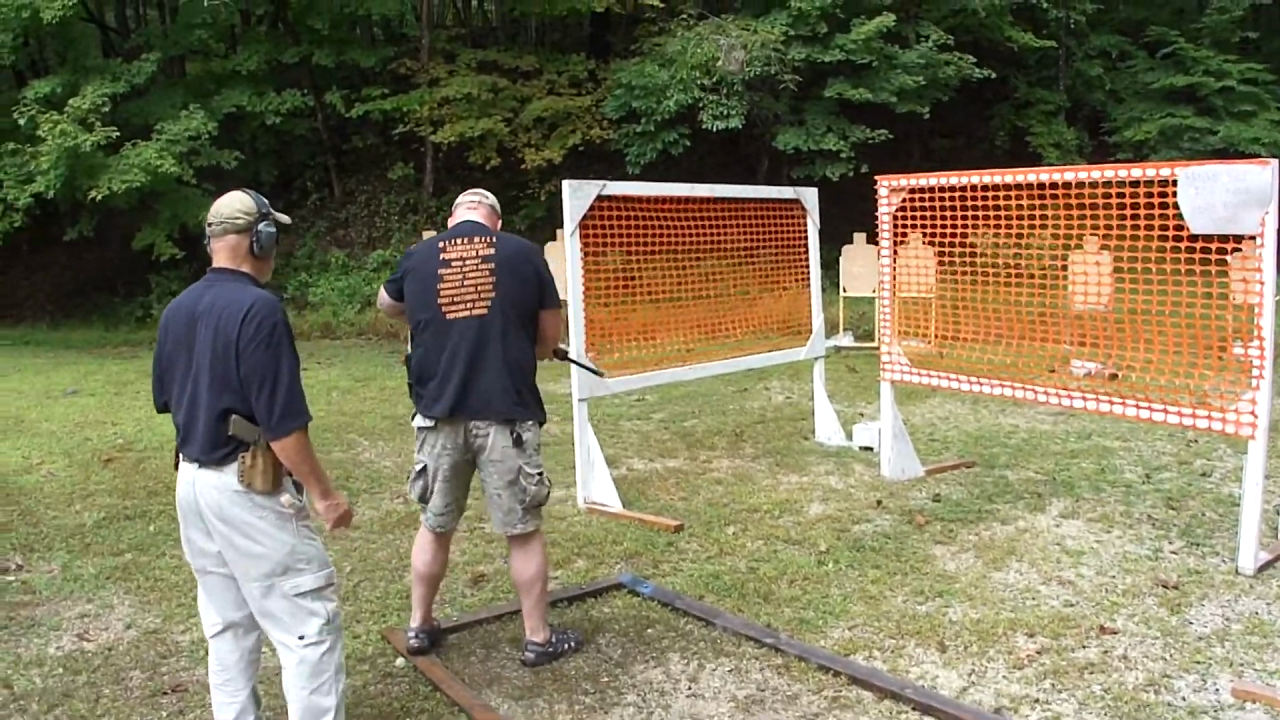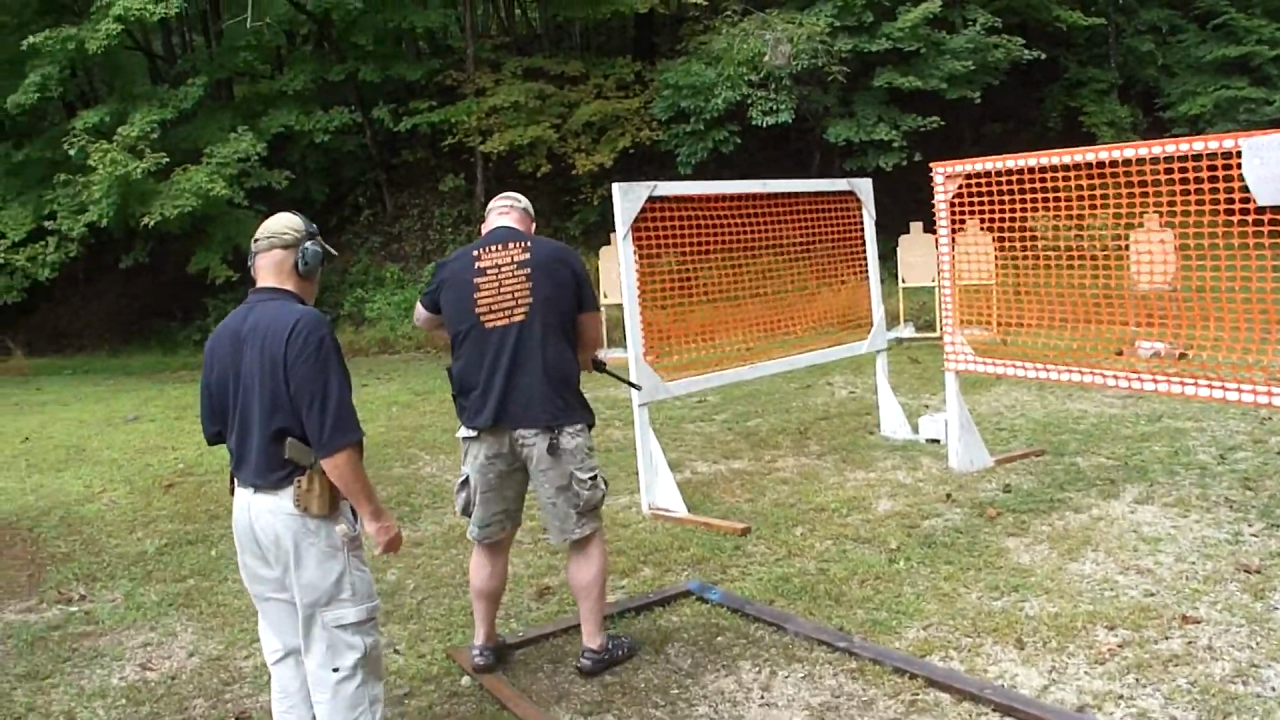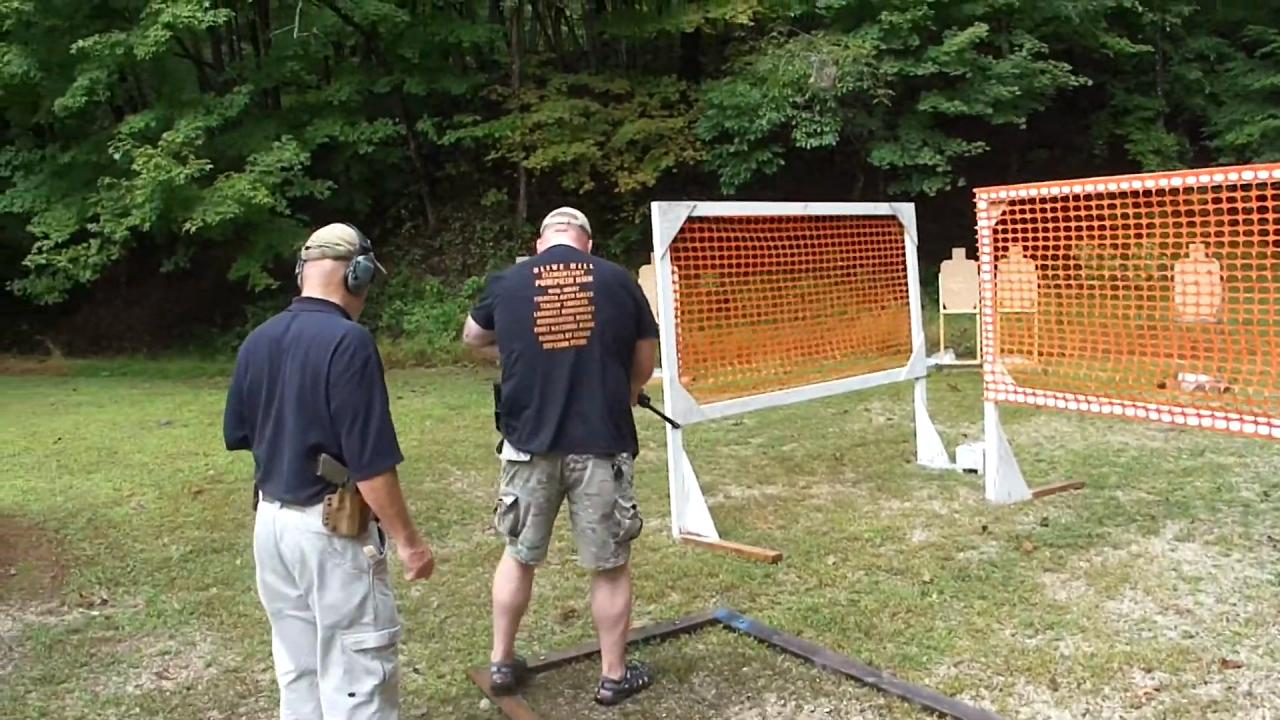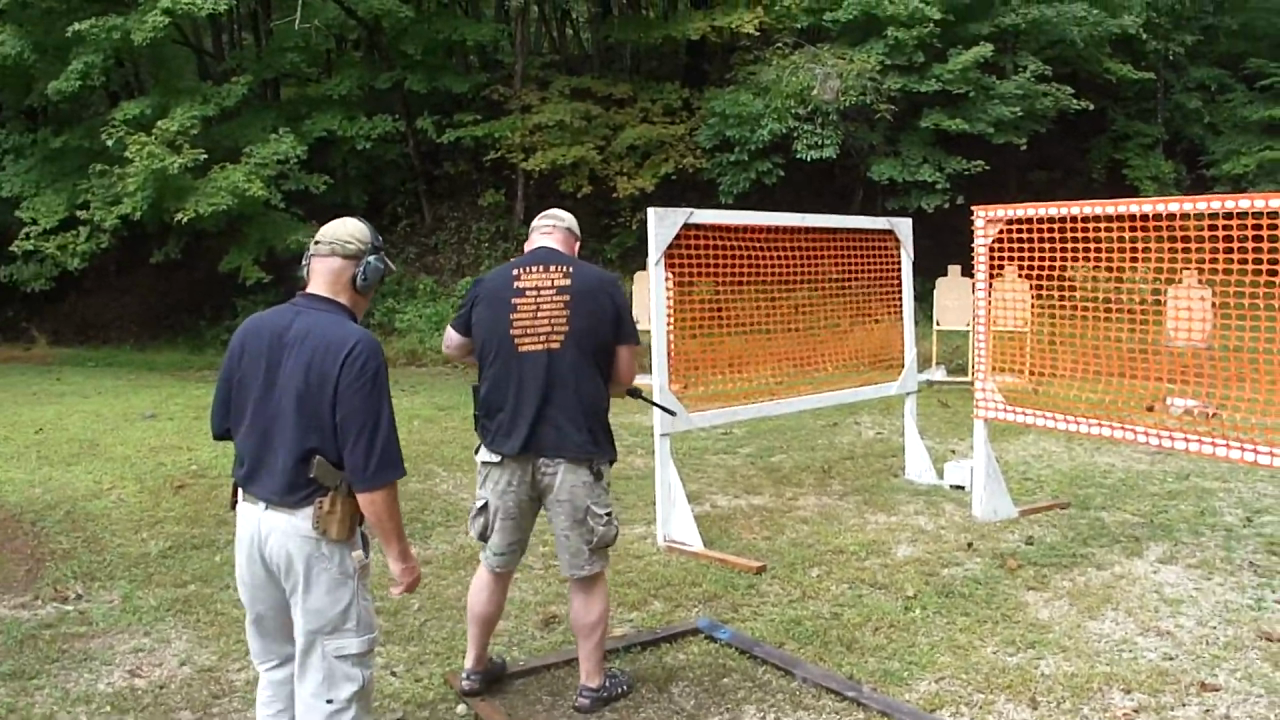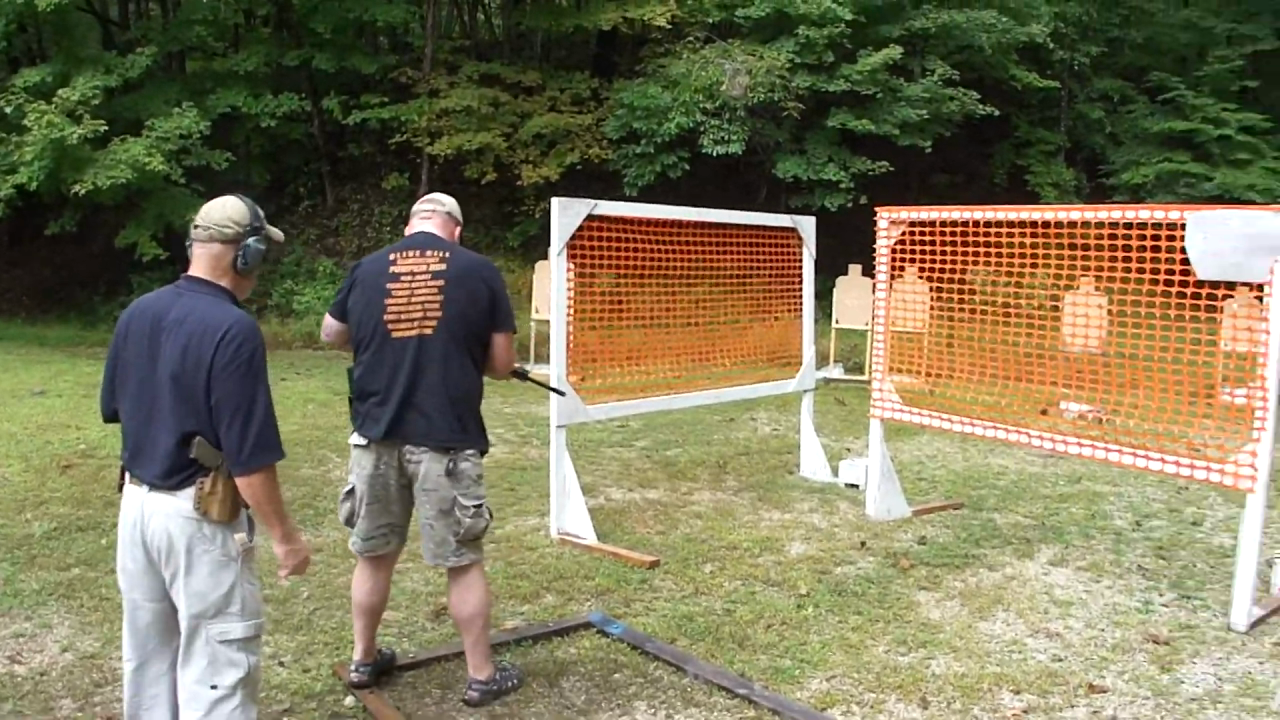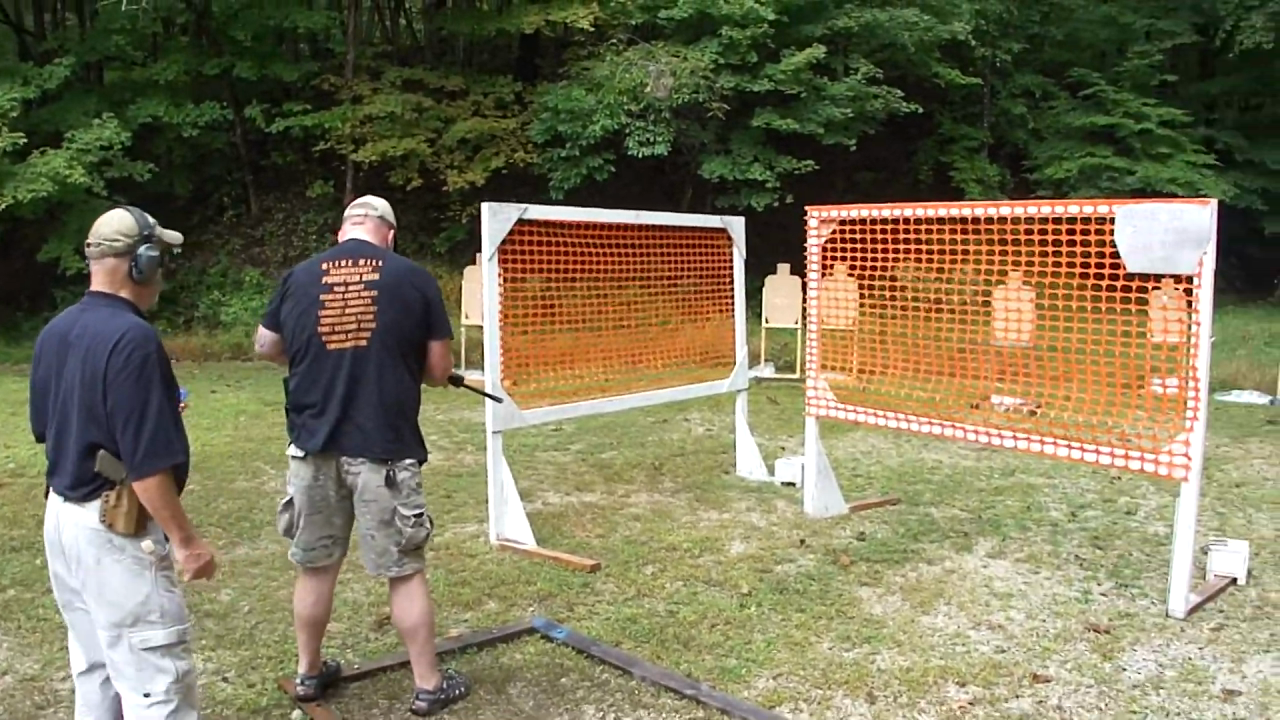
dt=0.3s
person 1, frame 1
left shoulder: (176, 310)
right shoulder: (258, 308)
left elbow: (166, 399)
right elbow: (283, 423)
right wrist: (323, 491)
left hip: (192, 481)
right hip: (250, 488)
left knee: (227, 624)
right knee: (309, 621)
person 1, frame 2
left shoulder: (221, 335)
right shoulder: (305, 325)
left elbow: (216, 430)
right elbow: (334, 440)
right wrist: (372, 513)
left hip: (248, 507)
right hip: (305, 510)
left knee: (286, 649)
right knee: (345, 652)
person 1, frame 3
left shoulder: (257, 340)
right shoulder: (348, 341)
left elbow: (238, 434)
right elbow: (371, 461)
right wrist: (407, 539)
left hip: (271, 519)
right hip: (331, 529)
left knee: (298, 669)
right knee: (357, 674)
person 1, frame 4
left shoulder: (252, 329)
right shoulder: (354, 346)
left elbow: (224, 424)
right elbow: (372, 472)
right wrist: (399, 553)
left hip: (252, 518)
right hip: (315, 530)
left knee: (275, 662)
right knee: (333, 678)
person 1, frame 5
left shoulder: (137, 313)
right shoulder: (233, 330)
left elbow: (115, 408)
right elbow: (250, 456)
right wrist: (284, 535)
left hip: (137, 502)
right hip: (199, 515)
left knee: (148, 652)
right knee: (219, 668)
person 1, frame 6
left shoulder: (54, 332)
right shoulder: (131, 338)
right elbow: (148, 463)
right wrist: (186, 540)
left hip: (62, 515)
right hip: (116, 527)
left knee: (94, 665)
right knee: (156, 678)
person 2, frame 1
left shoulder: (417, 256)
right shoulder: (524, 253)
left elbow: (386, 304)
right elbow: (550, 336)
left hip: (439, 413)
right hip: (507, 413)
left knee: (435, 525)
right knee: (524, 529)
left ankle: (419, 626)
right ankle: (538, 637)
person 2, frame 2
left shoulder: (452, 267)
right shoulder: (560, 257)
left elbow: (423, 319)
right elbow: (591, 340)
left hip: (485, 424)
right hip: (554, 420)
left knee: (489, 539)
right knee: (584, 533)
left ankle: (484, 644)
right ankle: (595, 644)
person 2, frame 3
left shoulder: (507, 282)
right shoulder: (619, 280)
left elbow: (473, 336)
right elbow: (644, 368)
left hip: (528, 443)
right hip: (601, 444)
left knee: (519, 553)
right knee: (609, 563)
left ankle: (501, 662)
right ankle: (614, 675)
person 2, frame 4
left shoulder: (488, 285)
right shoulder: (603, 285)
left elbow: (452, 348)
right elbow: (624, 376)
left hip: (504, 447)
right hip: (577, 450)
left knee: (494, 561)
right knee: (586, 571)
left ankle: (474, 667)
right ankle: (593, 683)
person 2, frame 5
left shoulder: (366, 268)
right shoulder: (480, 272)
left elbow: (331, 335)
right elbow: (502, 365)
left hip: (376, 435)
right hip: (447, 439)
left knee: (375, 553)
right knee: (463, 560)
left ankle: (364, 659)
right ankle: (482, 675)
person 2, frame 6
left shoulder: (298, 276)
right shoulder: (414, 278)
left elbow: (265, 347)
right elbow: (438, 372)
left hip: (314, 446)
right hip: (385, 449)
left knee: (315, 564)
right knee: (405, 570)
left ankle: (309, 672)
